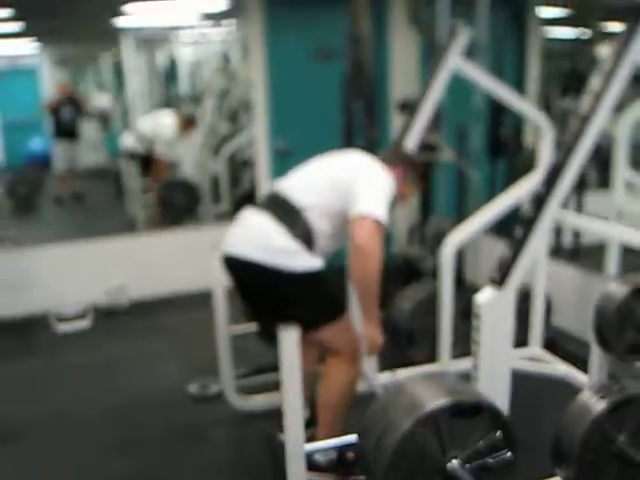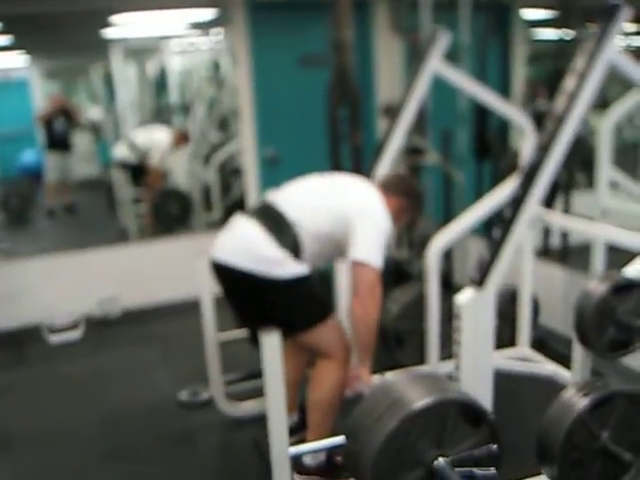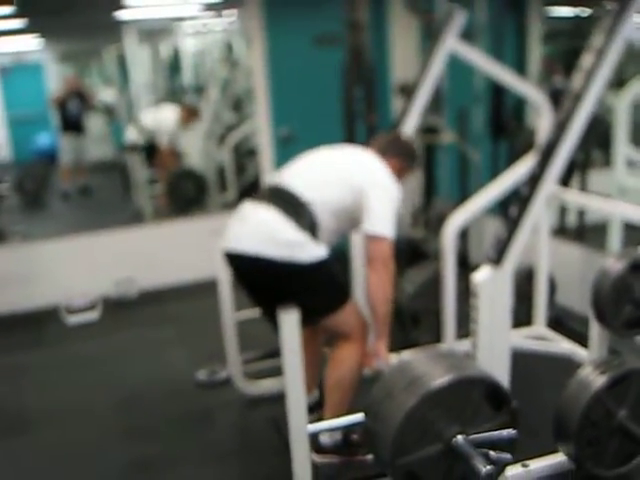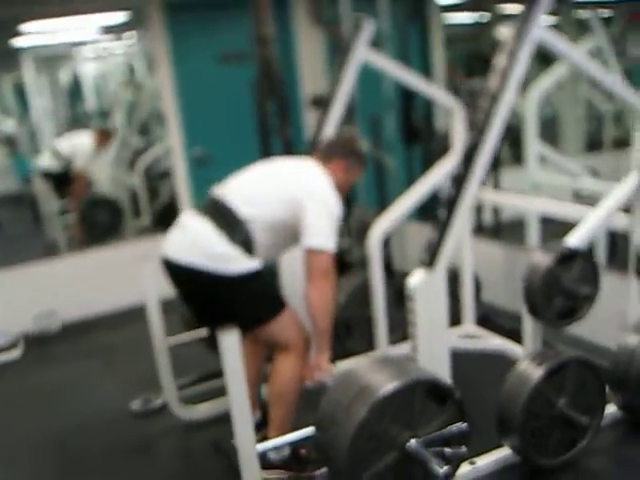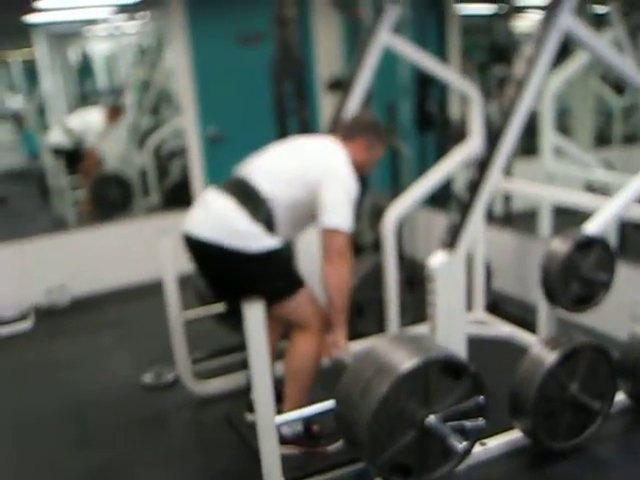
dt=1s
person 1, frame 1
left shoulder: (352, 164)
right shoulder: (378, 177)
right elbow: (365, 245)
right wrist: (372, 322)
left hip: (239, 245)
right hip: (277, 256)
left knee: (309, 333)
right knee: (344, 350)
person 1, frame 2
left shoulder: (349, 186)
right shoulder: (374, 213)
right elbow: (366, 294)
right wrist: (363, 366)
left hip: (227, 251)
right hip: (263, 263)
left knee: (296, 337)
right knee: (333, 351)
left ankle: (286, 429)
person 1, frame 3
left shoulder: (334, 155)
right shoulder: (382, 181)
right elbow: (380, 264)
right wrist: (381, 342)
left hip: (238, 241)
right hip: (284, 249)
left knee: (311, 318)
right knee: (351, 333)
left ankle: (308, 406)
right ankle: (330, 439)
person 1, frame 4
left shoulder: (287, 169)
right shoulder: (322, 193)
right elbow: (320, 277)
right wrist: (323, 354)
left hip: (179, 249)
right hip: (215, 260)
left knee: (253, 330)
right knee: (293, 343)
left ankle: (250, 424)
right ankle: (277, 453)
person 1, frame 5
left shoulder: (309, 147)
right shoulder: (339, 171)
right elbow: (337, 256)
right wrist: (339, 331)
left hip: (200, 226)
right hip: (235, 238)
left knee: (275, 306)
right knee: (310, 322)
right ankle: (290, 429)
